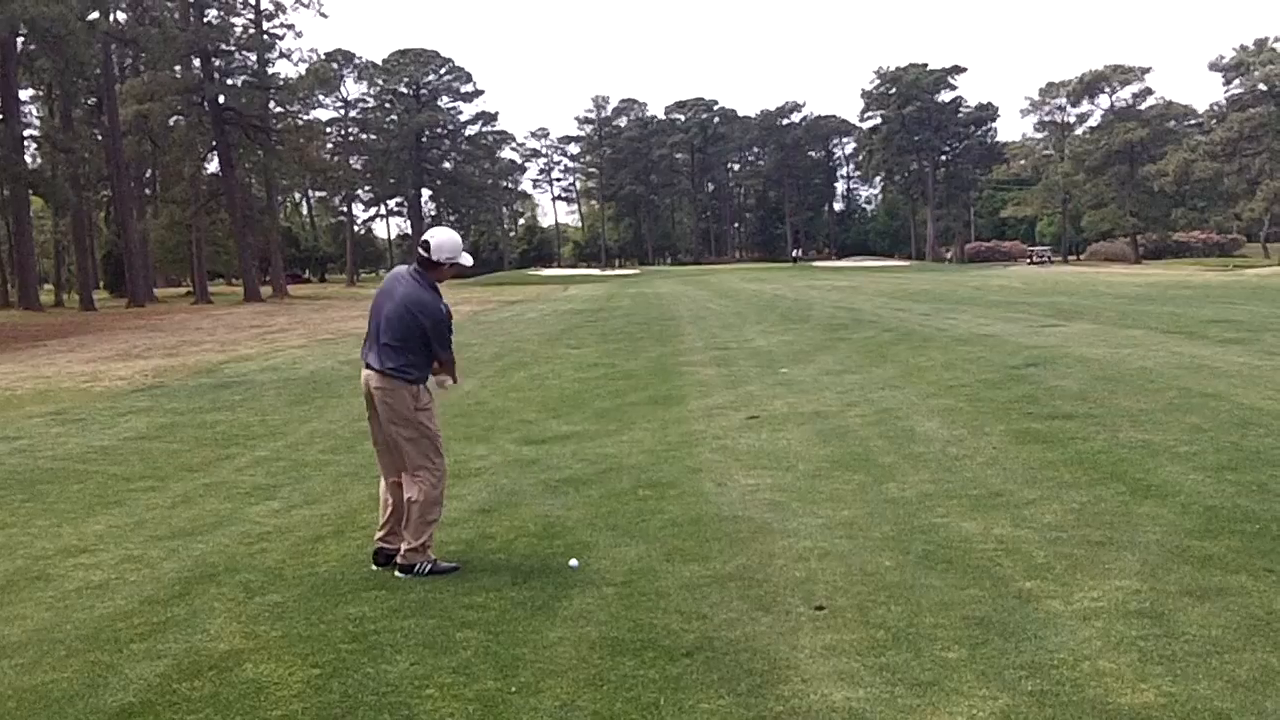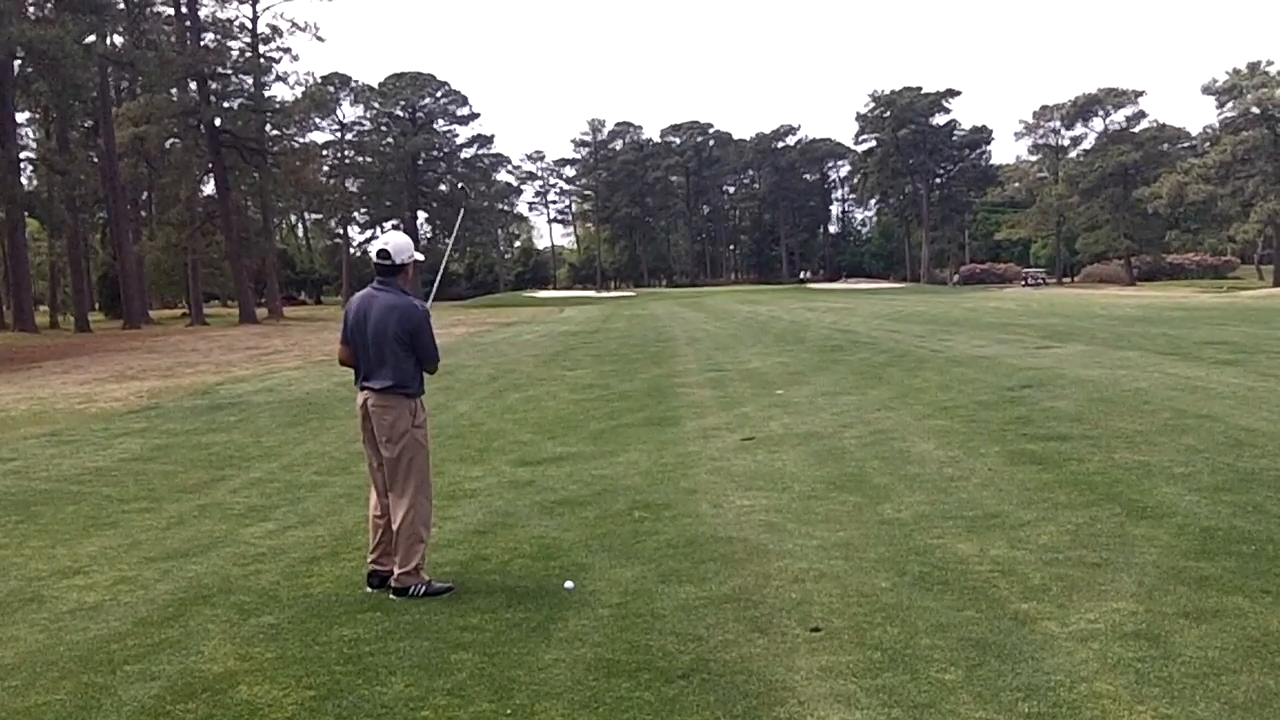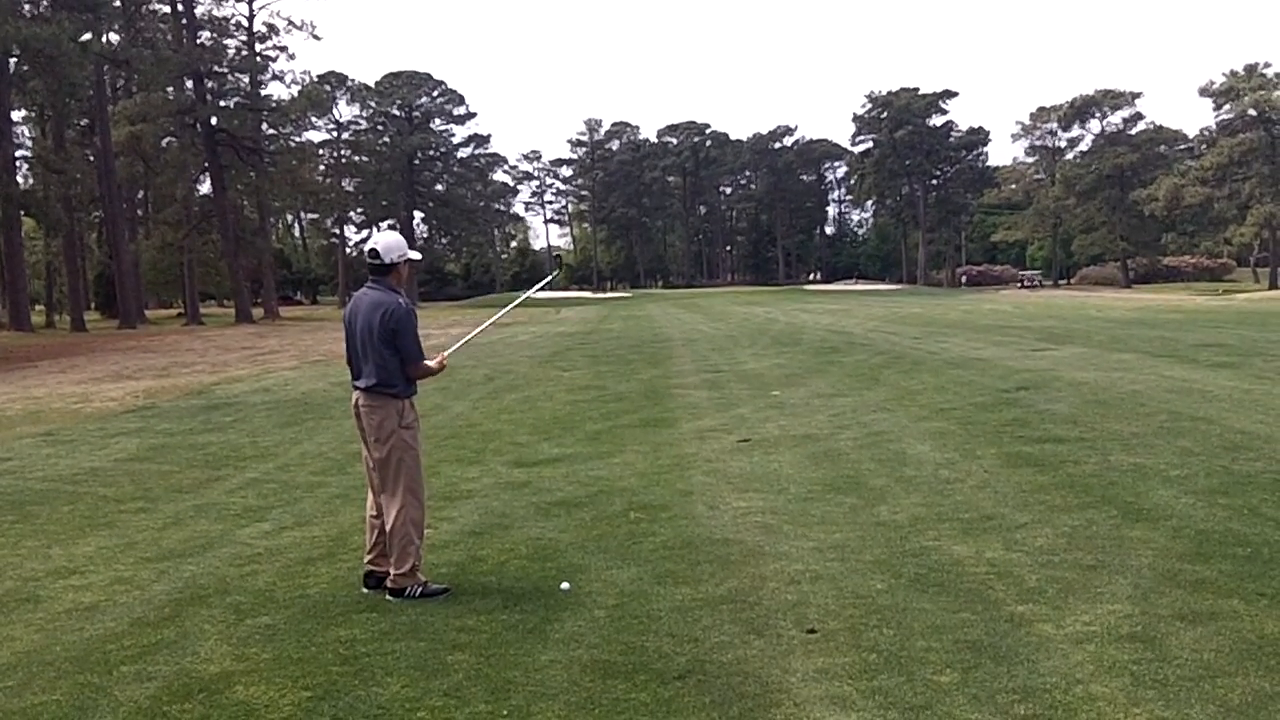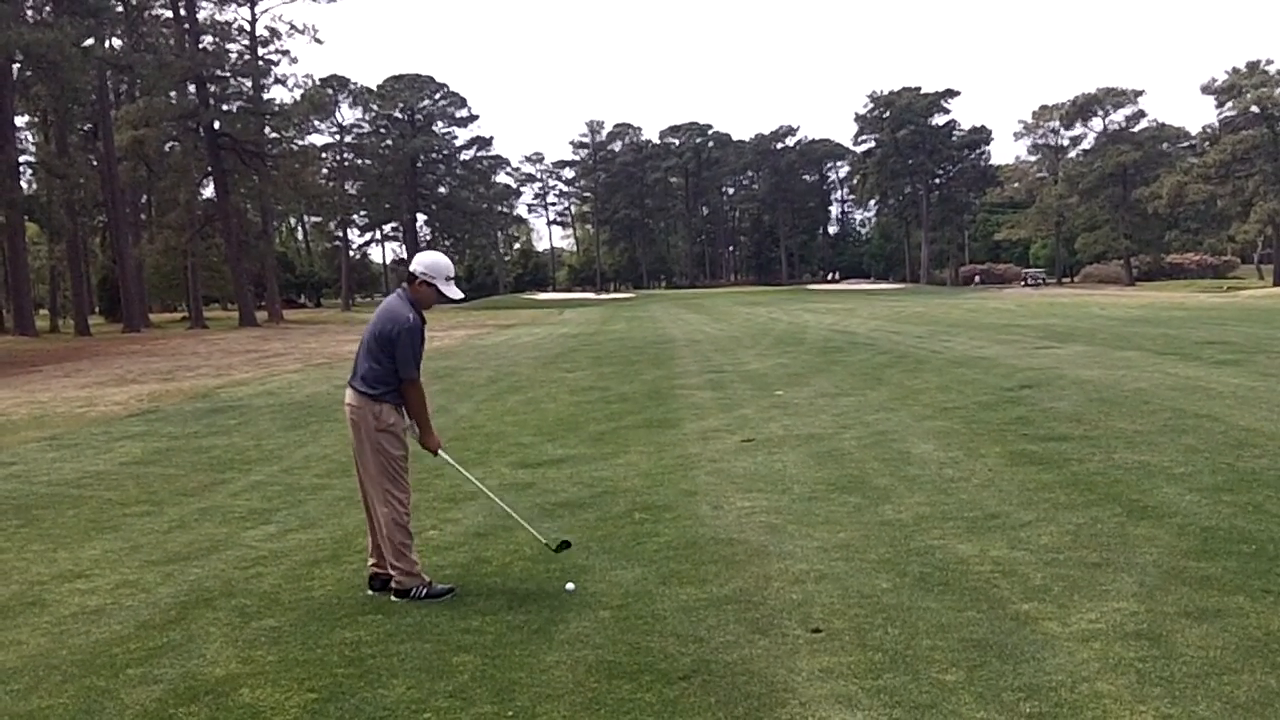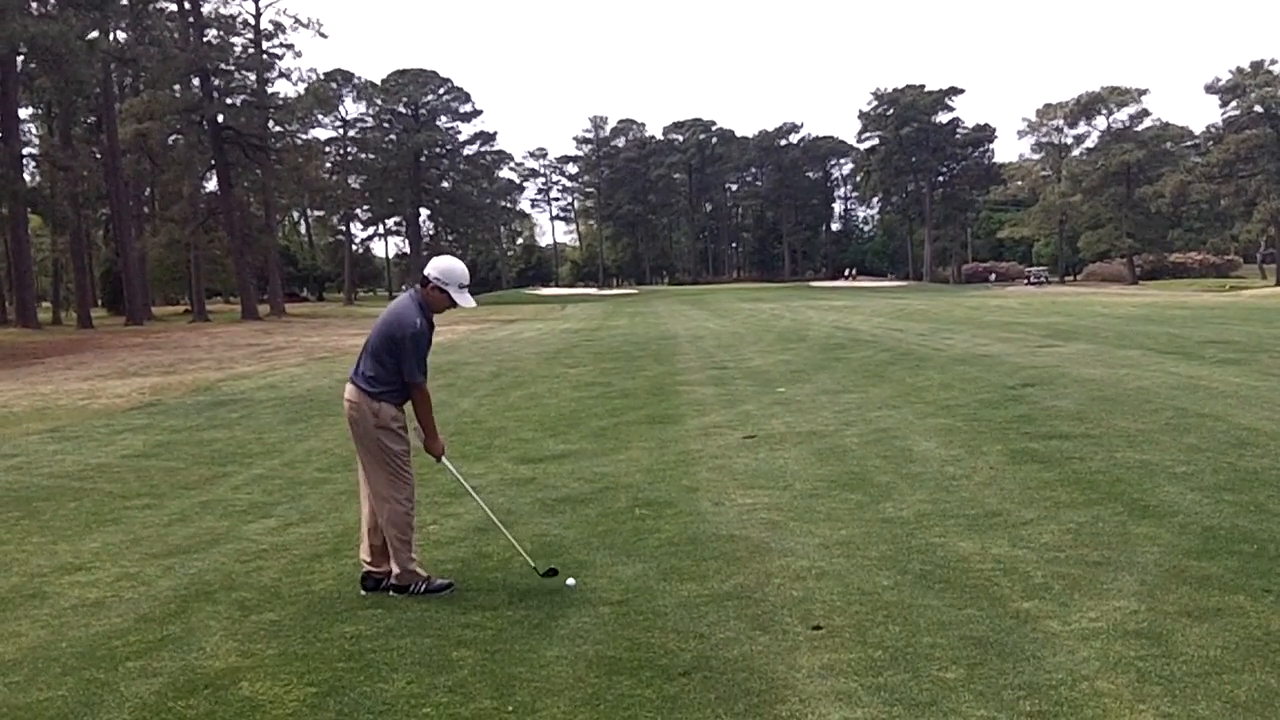
dt=1s
person 1, frame 1
left shoulder: (395, 275)
right shoulder: (432, 306)
right elbow: (443, 358)
left wrist: (429, 364)
right wrist: (450, 374)
left hip: (375, 378)
right hip: (402, 388)
left knee: (395, 470)
right knee: (427, 471)
left ankle: (388, 546)
right ankle: (413, 556)
person 1, frame 2
left shoulder: (356, 303)
right shoulder: (412, 310)
left elbow: (345, 357)
right elbow: (431, 366)
left hip: (368, 400)
right hip: (399, 405)
left knee: (383, 489)
right knee: (410, 492)
left ankle: (380, 568)
right ankle: (407, 577)
person 1, frame 3
left shoulder: (356, 302)
right shoulder: (398, 308)
right elbow: (413, 369)
right wrist: (435, 367)
left hip: (363, 400)
right hip: (391, 407)
left knee: (380, 490)
right knee: (404, 493)
left ankle: (377, 569)
right ankle: (403, 578)
person 1, frame 4
left shoulder: (395, 305)
right shoulder: (406, 321)
right elbow: (410, 383)
left wrist: (416, 421)
right wrist: (426, 431)
left hip: (366, 402)
right hip: (377, 410)
left knee: (379, 494)
right knee: (392, 496)
left ankle: (381, 571)
right ankle: (406, 580)
person 1, frame 5
left shoulder: (410, 305)
right shoulder: (413, 323)
right elbow: (417, 387)
right wrist: (431, 437)
left hip: (366, 399)
right hip: (375, 406)
left knee: (377, 491)
right knee: (397, 492)
left ankle: (375, 571)
right ankle: (404, 575)
